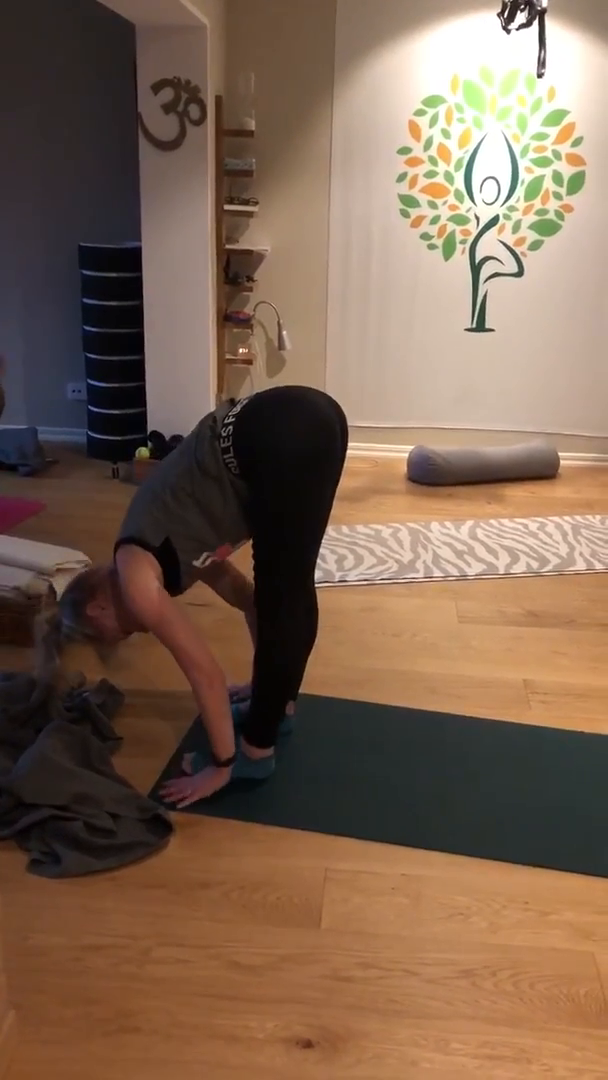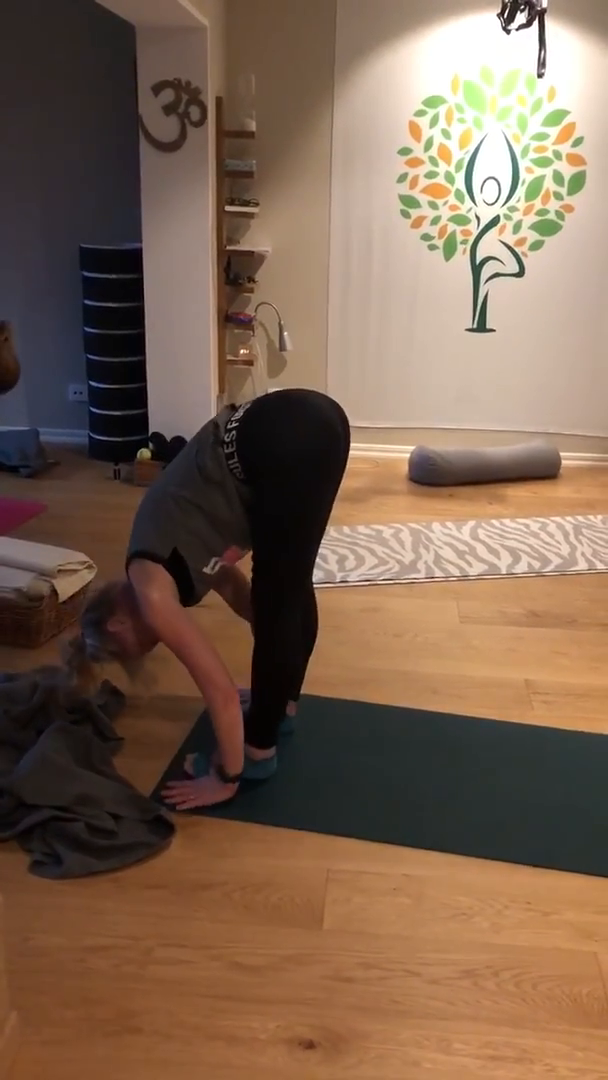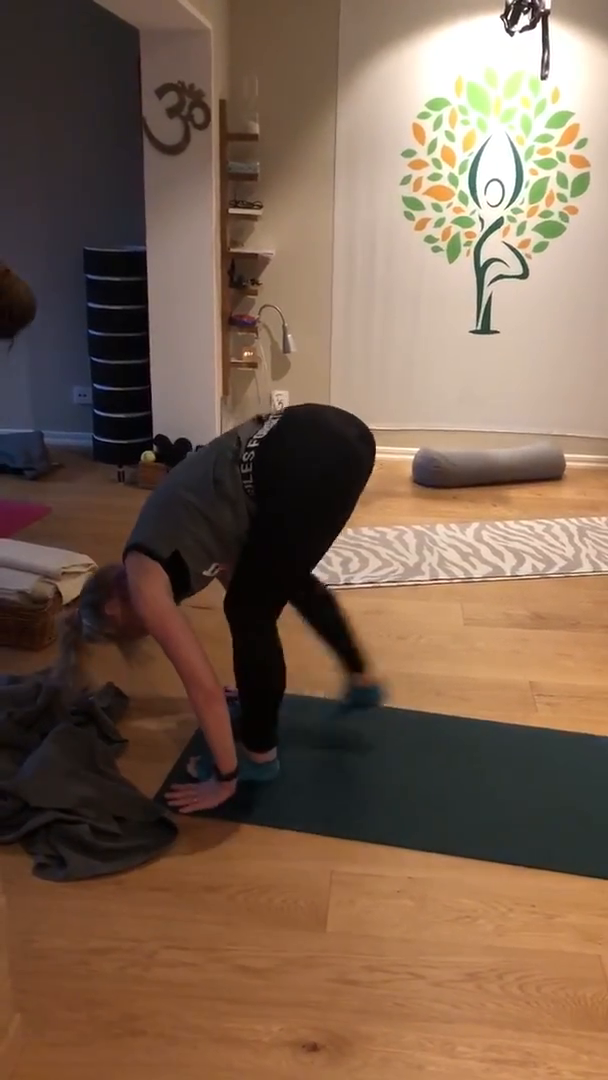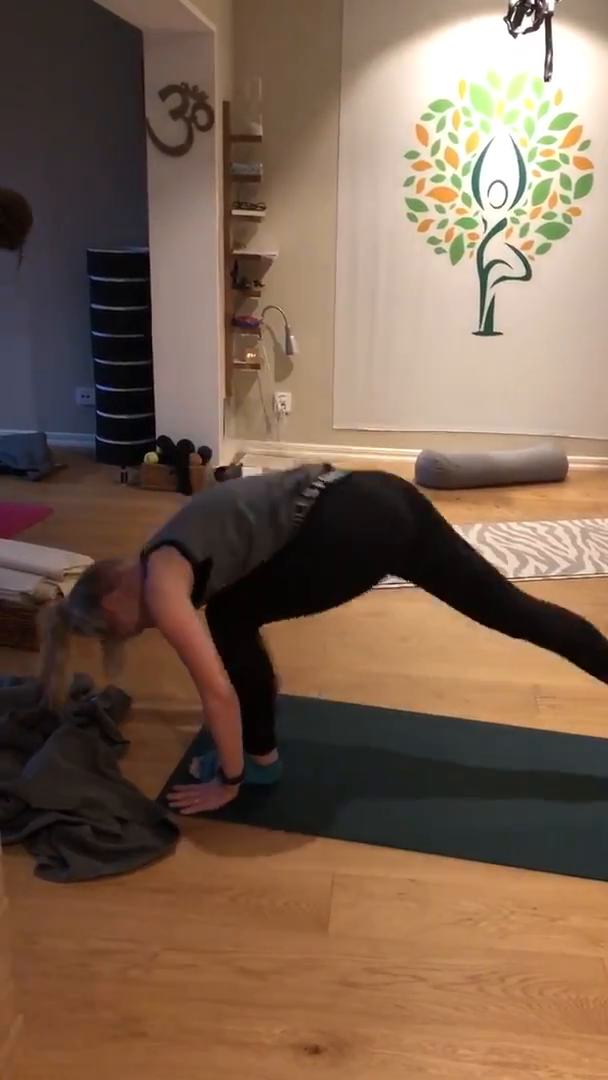
dt=0.4s
person 1, frame 1
left shoulder: (134, 579)
right shoulder: (167, 557)
left elbow: (206, 675)
right elbow: (246, 595)
left wrist: (221, 766)
right wrist: (265, 683)
left hip: (283, 437)
right hip: (311, 415)
left knee: (279, 602)
right knee: (291, 589)
left ankle: (257, 749)
right ankle: (279, 704)
person 1, frame 2
left shoulder: (149, 590)
right shoulder: (172, 564)
left elbow: (218, 687)
right elbow: (241, 596)
left wrist: (226, 778)
left hip: (287, 441)
right hip: (312, 417)
left knee: (274, 604)
right knee: (291, 589)
left ankle: (259, 750)
right ankle: (283, 704)
person 1, frame 3
left shoulder: (141, 586)
right shoulder: (158, 564)
left elbow: (206, 687)
left wrist: (226, 779)
left hip: (294, 463)
left knee: (251, 612)
right knee: (287, 582)
left ankle: (260, 755)
right ankle: (360, 679)
person 1, frame 4
left shoulder: (158, 585)
right shoulder: (181, 550)
left elbow: (217, 689)
left wrist: (225, 781)
right wrist: (233, 712)
left hip: (353, 528)
right hip: (381, 500)
left knee: (232, 618)
right knee: (512, 610)
left ankle: (260, 758)
